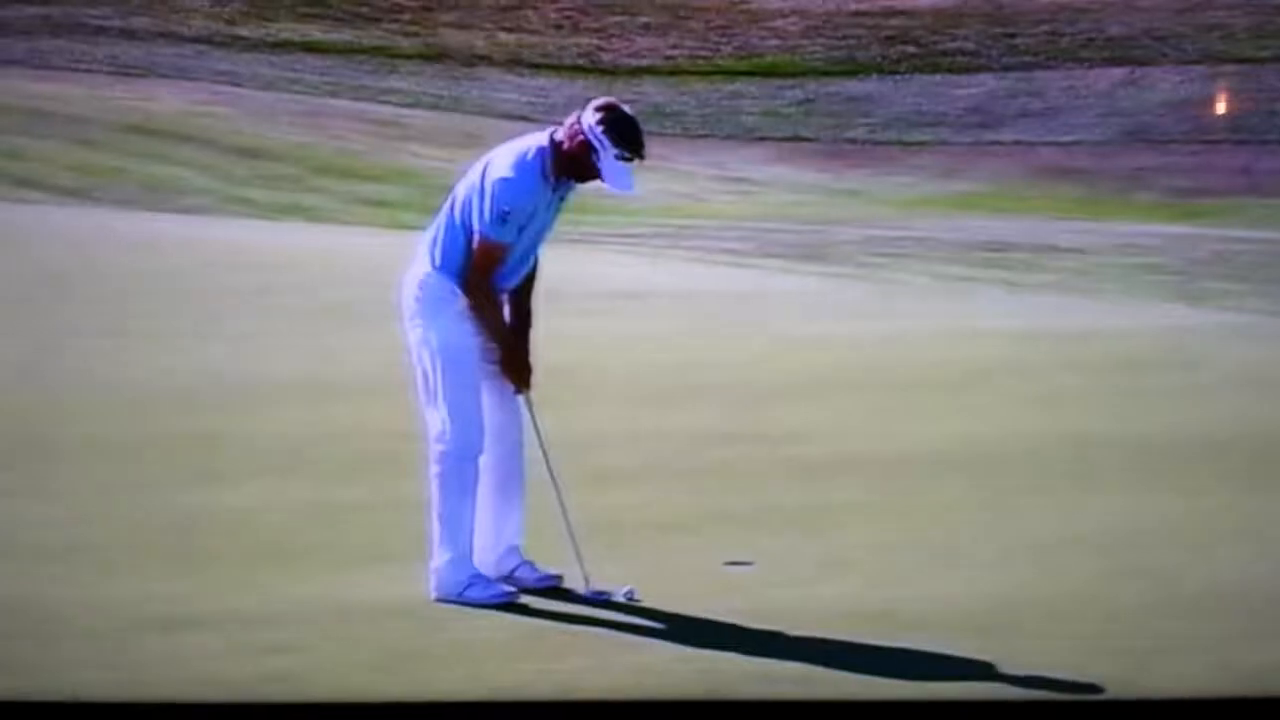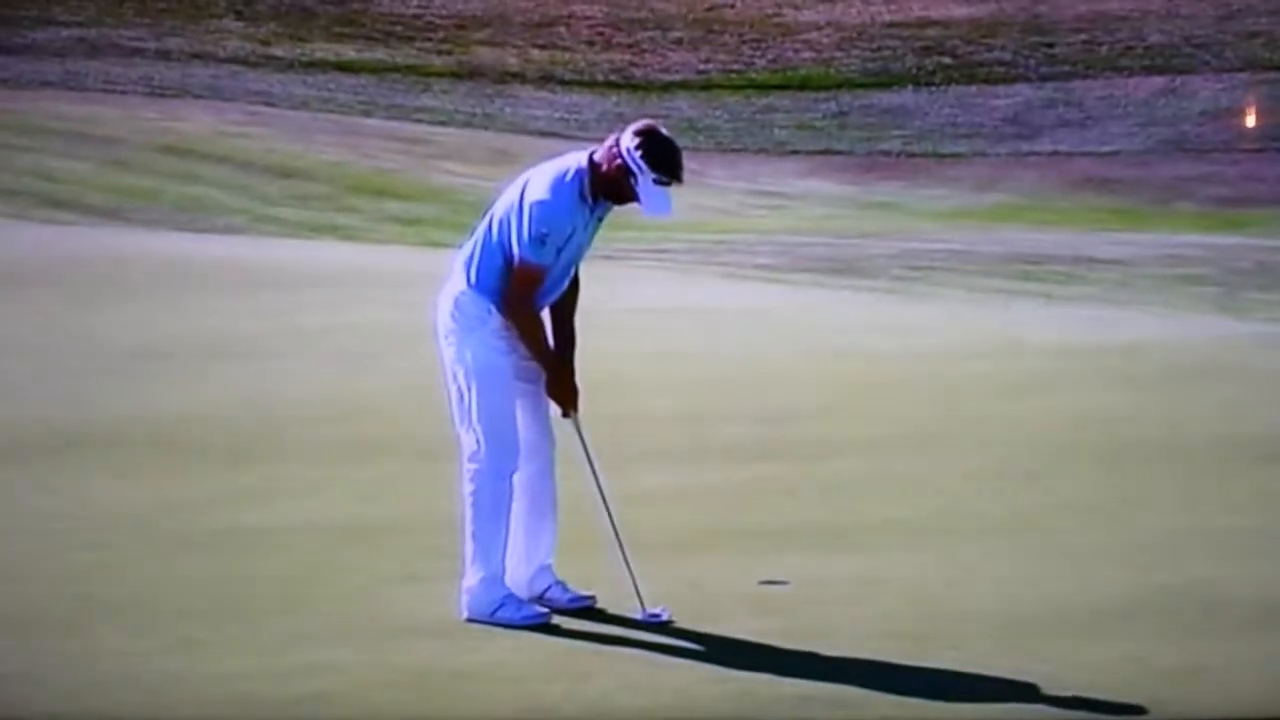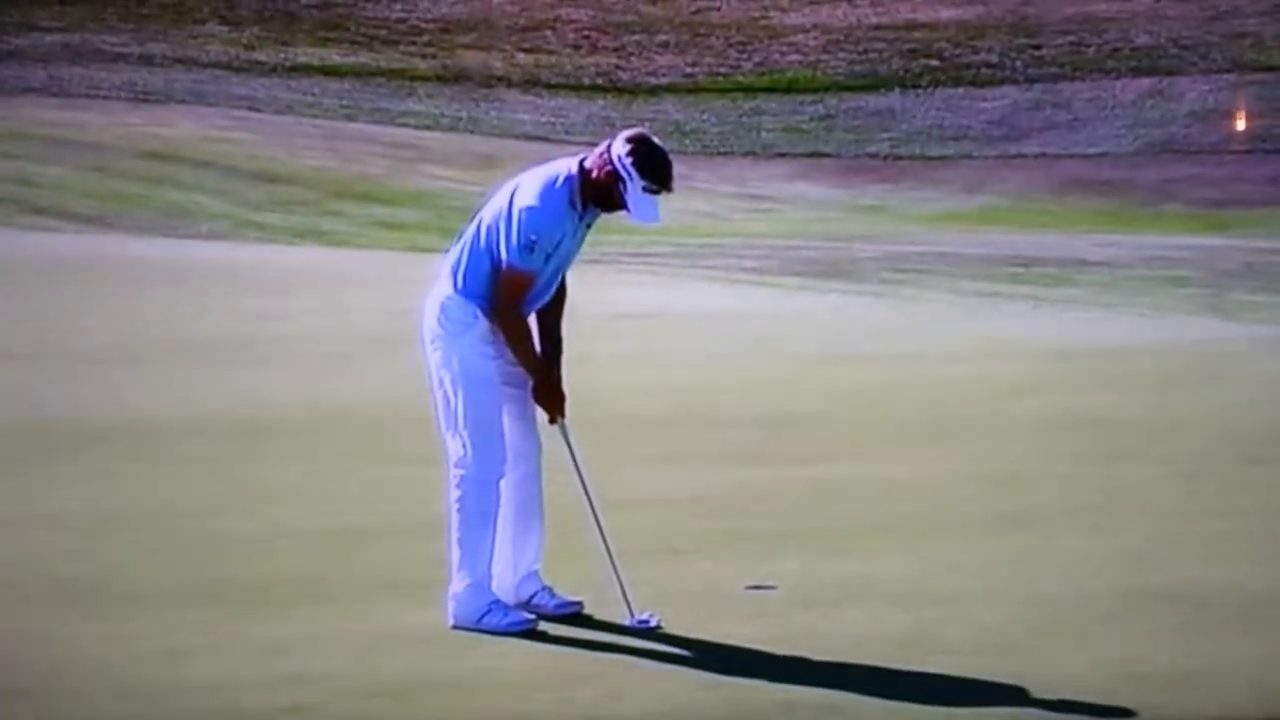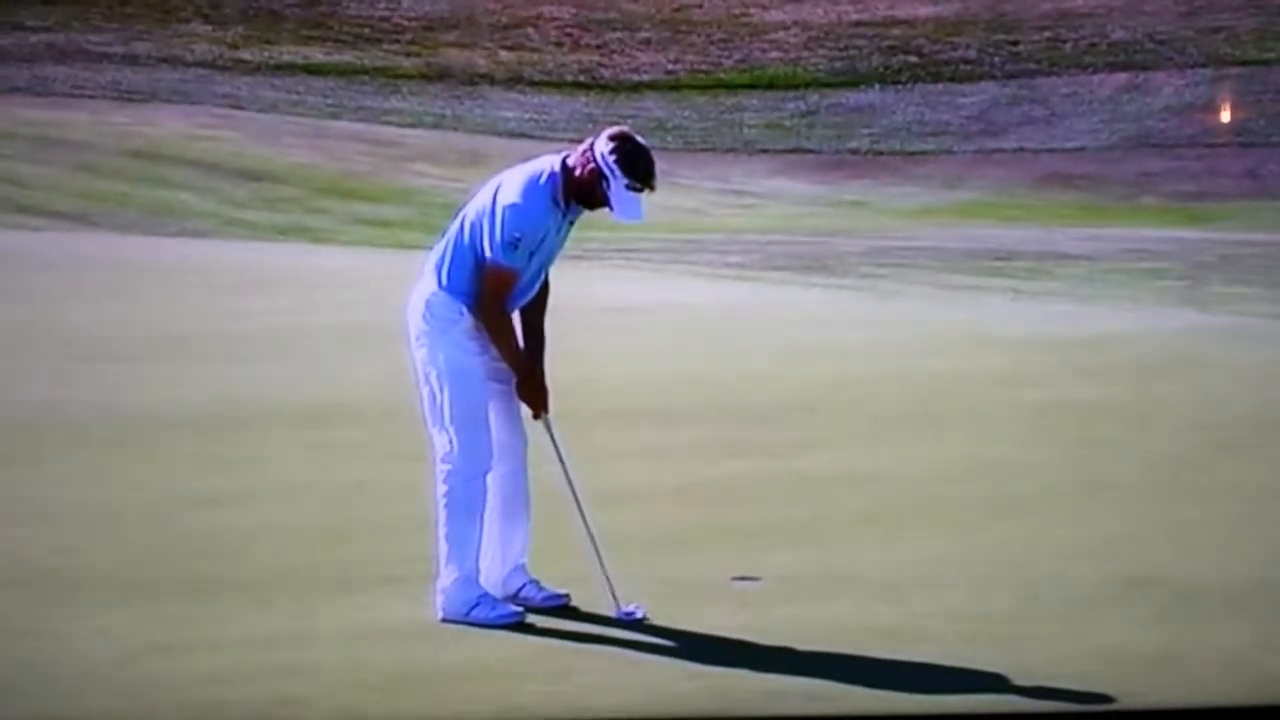
dt=1s
person 1, frame 1
left shoulder: (559, 173)
right shoulder: (515, 178)
right elbow: (478, 277)
left wrist: (520, 339)
right wrist: (509, 349)
left hip: (476, 298)
right hip: (443, 296)
left knee: (503, 433)
right knee: (460, 437)
left ankle: (500, 557)
right ankle: (452, 572)
person 1, frame 2
left shoulder: (597, 192)
right shoulder: (553, 199)
left elbow: (566, 275)
right elbow: (519, 299)
left wrist: (566, 360)
right wrist: (554, 370)
left hip: (510, 317)
right hip: (477, 314)
left knee: (535, 452)
right knee: (494, 456)
left ankle: (531, 578)
right ankle: (484, 592)
person 1, frame 3
left shoulder: (585, 198)
right shoulder: (542, 205)
right elbow: (507, 304)
left wrist: (552, 365)
right wrist: (541, 377)
left hip: (496, 321)
right hip: (463, 319)
left knee: (522, 458)
right knee: (481, 462)
left ankle: (518, 583)
right ankle: (470, 599)
person 1, frame 4
left shoulder: (568, 195)
right shoulder: (525, 203)
right elbow: (492, 301)
left wrist: (535, 363)
right wrist: (525, 373)
left hip: (481, 318)
right hip: (449, 316)
left knee: (508, 452)
right knee: (468, 457)
left ankle: (506, 577)
right ankle: (458, 592)
